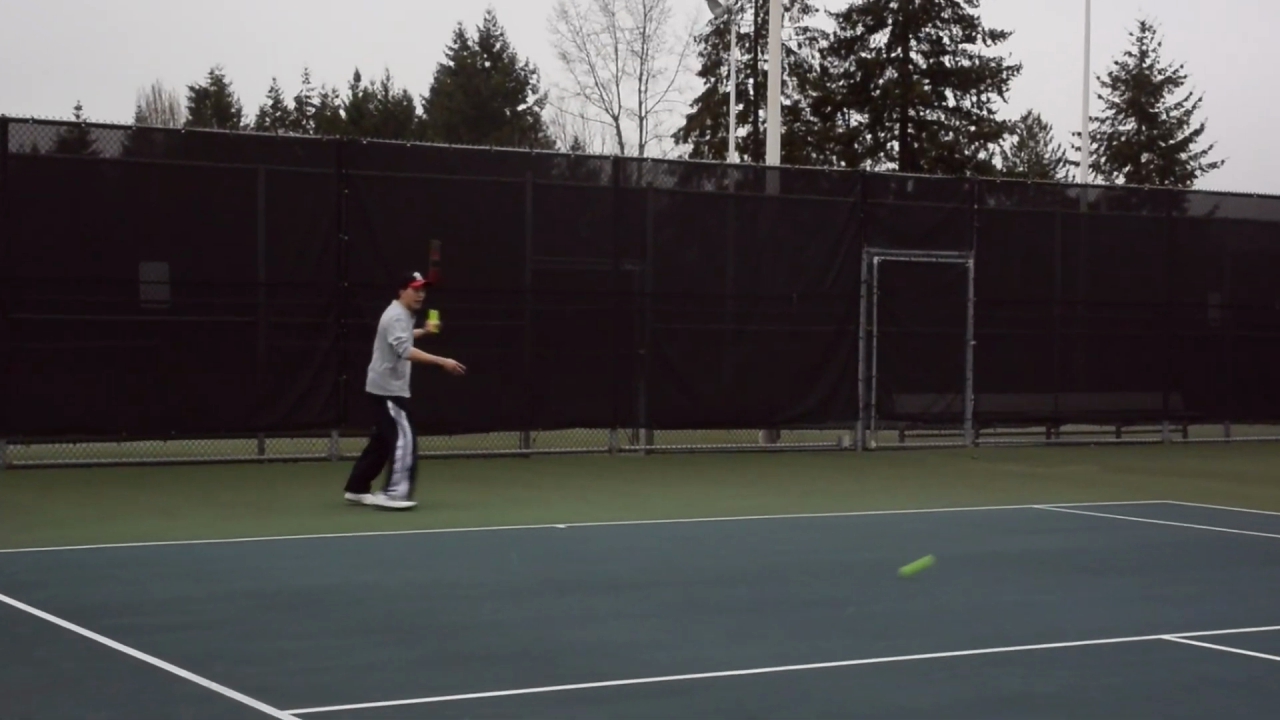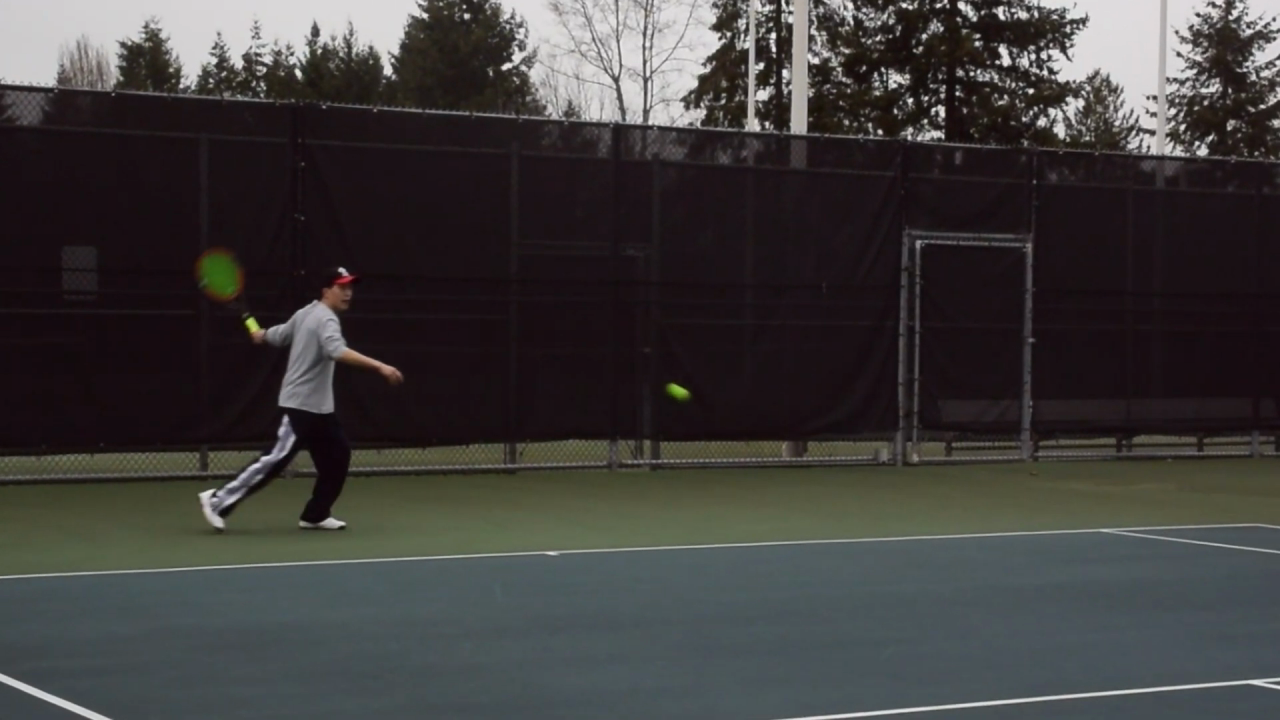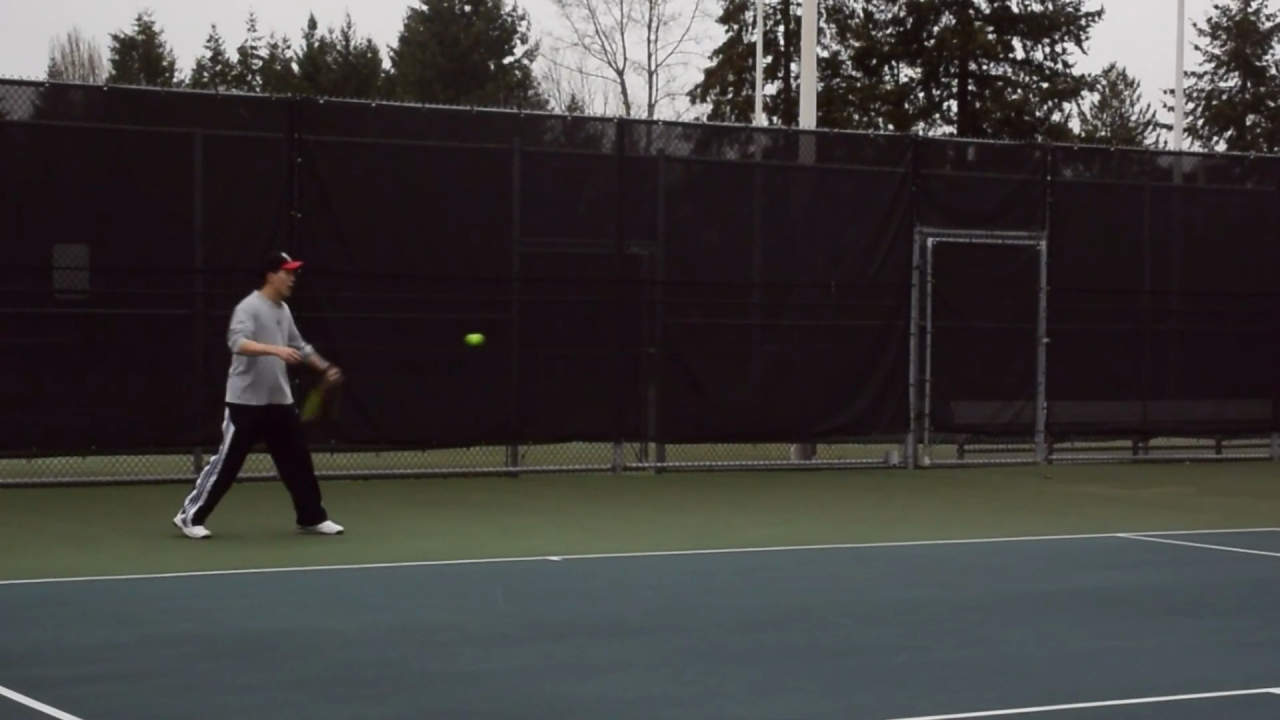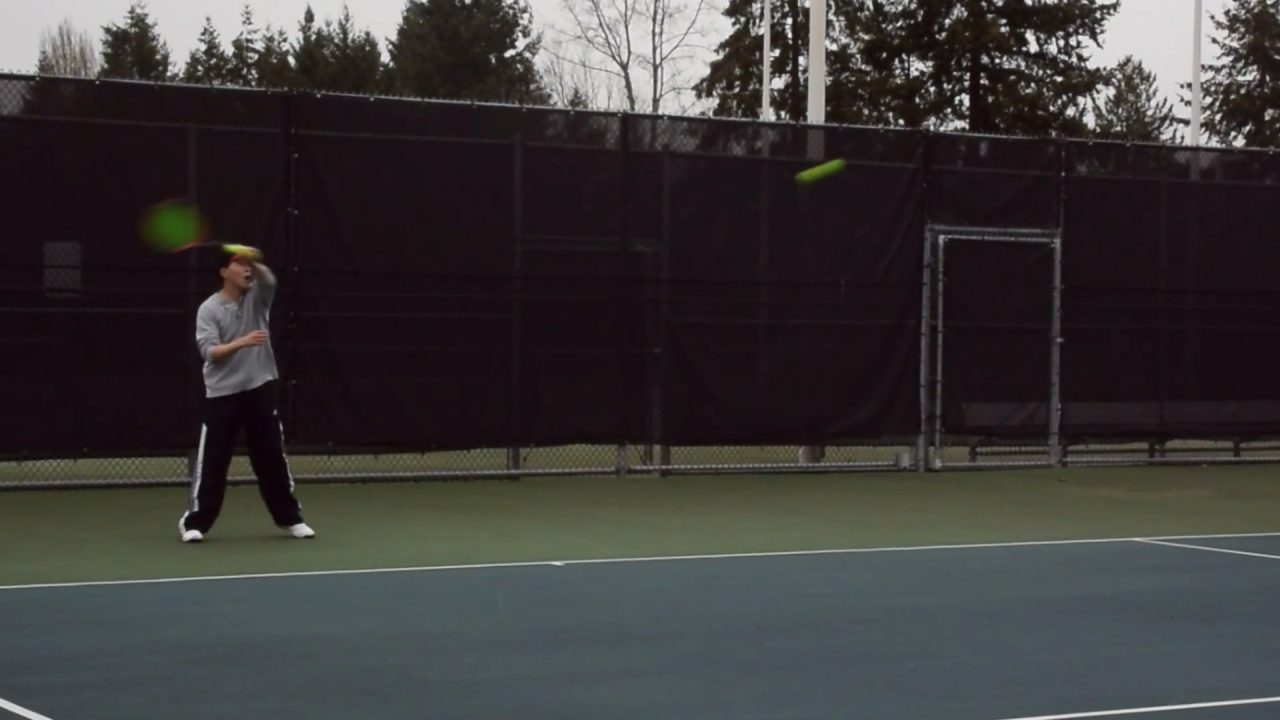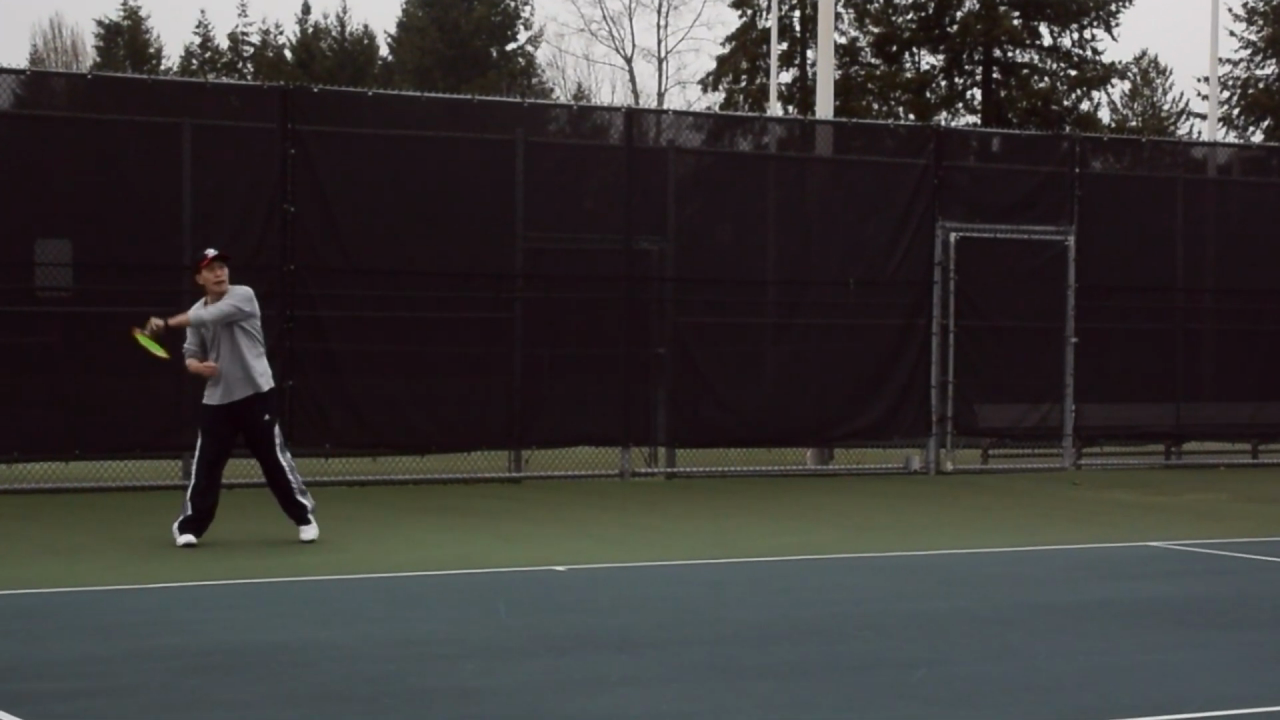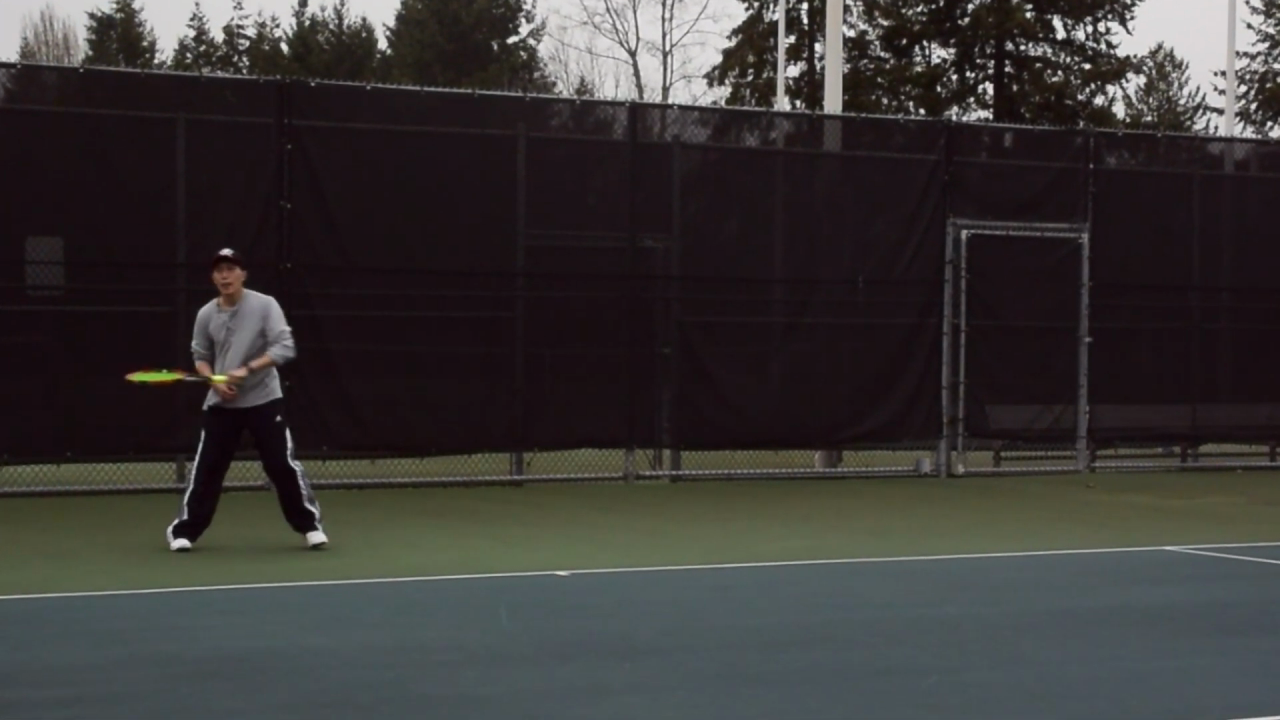
dt=0.5s
person 1, frame 1
left shoulder: (398, 314)
right shoulder: (398, 317)
right elbow: (405, 351)
left wrist: (423, 331)
right wrist: (442, 362)
left hip: (387, 389)
right hip: (388, 390)
left knee: (383, 440)
right knee: (405, 439)
person 1, frame 2
left shoulder: (307, 313)
right shoulder: (325, 319)
left elbow: (277, 336)
right elbow: (337, 351)
left wrist: (261, 335)
right wrist: (380, 366)
left hip: (318, 406)
right hip: (299, 405)
left knee: (338, 457)
right knee: (276, 459)
left ankle: (316, 515)
right ankle: (218, 501)
person 1, frame 3
left shoulder: (282, 310)
right shoulder: (249, 307)
left elbow: (297, 344)
right elbow: (238, 342)
left wrist: (324, 366)
right wrist: (276, 350)
left hip: (279, 400)
right hip: (244, 400)
left knee: (297, 459)
right knee: (227, 461)
left ankle: (314, 517)
right ankle: (190, 518)
person 1, frame 4
left shoulder: (258, 294)
right shoulder: (208, 309)
left elbow: (268, 281)
right elbow: (209, 352)
left wrist: (255, 262)
right wrist: (241, 341)
left hip: (260, 389)
right hip: (222, 394)
left knee: (272, 456)
right knee: (212, 460)
left ankle: (289, 518)
right ankle: (195, 522)
person 1, frame 5
left shoulder: (243, 296)
right shoulder: (196, 312)
left elbow: (207, 316)
right elbow: (191, 356)
left wrist: (165, 323)
right wrist: (199, 368)
left hip: (255, 393)
right hip: (217, 398)
left knee: (273, 457)
right knee: (206, 463)
left ankle: (304, 515)
right ankle: (189, 526)
person 1, frame 6
left shoulder: (265, 305)
right shoulder: (206, 315)
left elbow: (285, 348)
right elbow: (200, 357)
left wrist: (248, 369)
right wrist: (214, 381)
left hip: (264, 399)
right hip: (222, 404)
left knee: (282, 464)
right knee: (207, 467)
left ankle: (310, 524)
right ankle: (184, 530)
